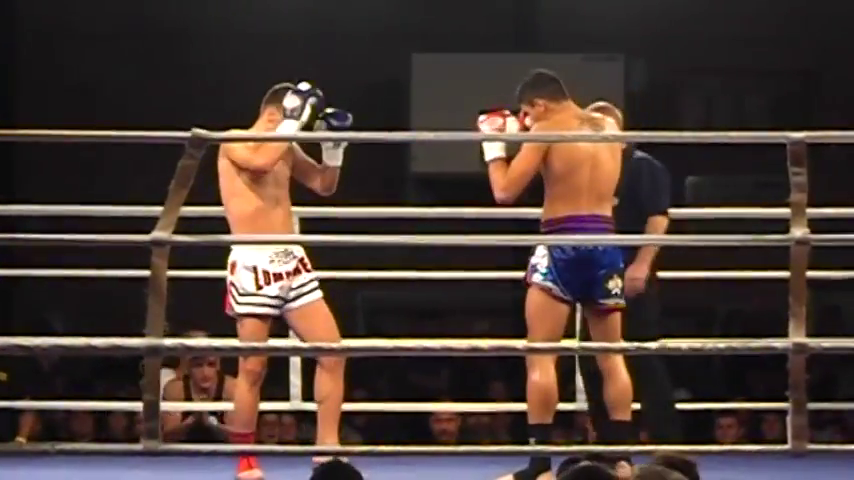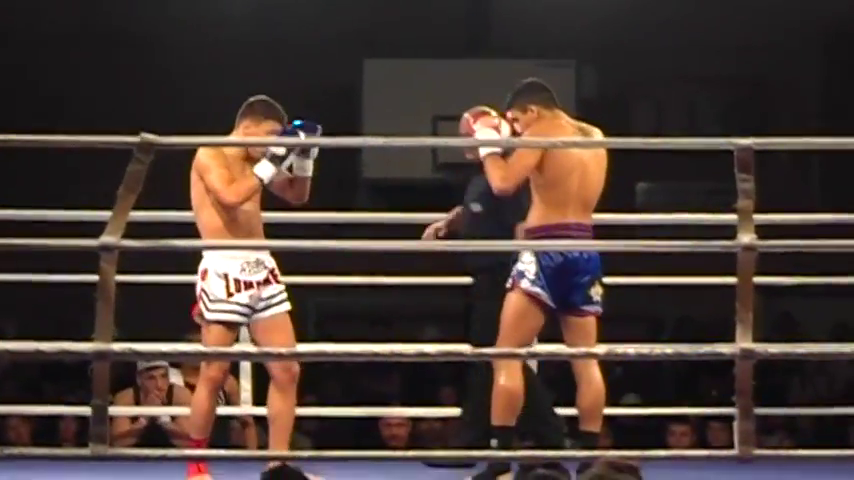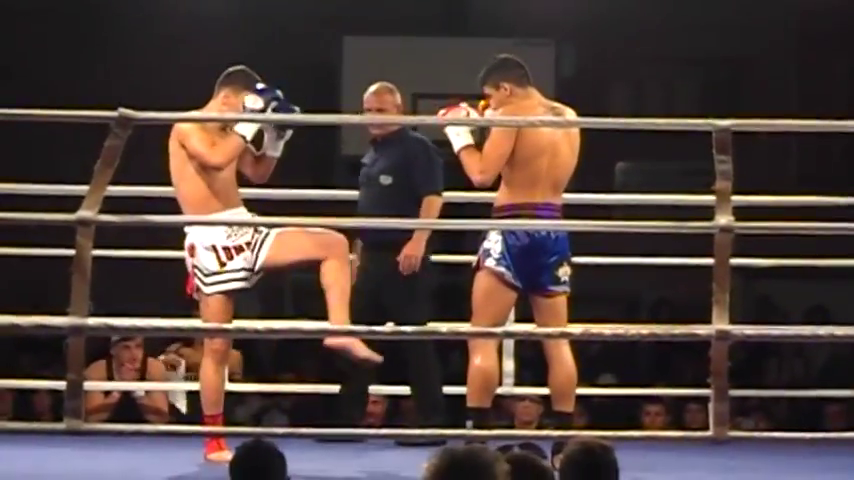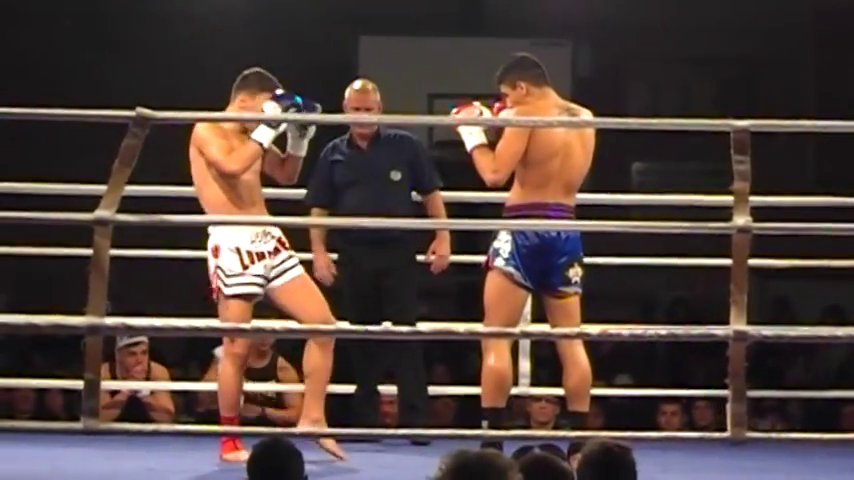
dt=0.7s
person 1, frame 1
left shoulder: (548, 129)
right shoulder: (609, 126)
left elbow: (505, 191)
left wrist: (491, 140)
right wrist: (519, 132)
left hip: (562, 245)
right hip: (604, 244)
left knee: (541, 356)
right knee: (611, 356)
person 1, frame 2
left shoulder: (541, 132)
right shoulder: (594, 137)
left elbow: (503, 182)
left wrist: (487, 137)
right wrist: (505, 135)
left hip: (546, 252)
right hip: (584, 251)
left knee: (508, 357)
right knee: (585, 360)
person 1, frame 3
left shoulder: (512, 113)
right shoulder: (568, 117)
left elbow: (482, 174)
left wrist: (458, 131)
left hip: (514, 232)
right hip: (553, 232)
left knee: (482, 339)
right knee: (556, 342)
person 1, frame 4
left shoulder: (526, 114)
right shoulder: (584, 119)
left elbow: (495, 174)
left wrist: (472, 131)
left hip: (525, 230)
right hip: (565, 231)
left knee: (496, 340)
right knee: (571, 342)
left ankle: (492, 443)
person 2, frame 1
left shoulder: (287, 151)
right shoulder: (235, 143)
left elbow: (326, 185)
right elbow: (260, 163)
left wrist: (332, 143)
right wrist: (292, 122)
left hip: (292, 261)
right hip: (253, 264)
left knee: (332, 355)
right knee: (253, 367)
left ankle: (327, 446)
person 2, frame 2
left shoulder: (257, 161)
right shoulder: (209, 156)
left elbow: (297, 195)
right elbow: (230, 197)
left wrist: (302, 157)
right wrist: (272, 160)
left hip: (262, 269)
right hip: (224, 272)
left knee: (286, 371)
right knee: (213, 374)
person 2, frame 3
left shoulder: (229, 131)
right shoulder: (187, 127)
left elbow: (260, 171)
right elbow: (215, 160)
left wrist: (278, 132)
right wrist: (249, 122)
left hip: (247, 231)
right hip: (210, 240)
left knee: (335, 245)
right knee: (216, 346)
left ankle: (340, 334)
right ankle: (215, 441)
person 2, frame 4
left shoulder: (251, 136)
right shoulder: (207, 131)
left elbow: (286, 175)
right elbow: (232, 166)
left wrist: (297, 136)
right wrist: (268, 127)
left hip: (269, 240)
right hip: (233, 245)
left knee: (323, 326)
right knee: (237, 347)
left ankle: (313, 419)
right ankle: (230, 441)
person 3, frame 1
left shoulder: (643, 167)
left elbow: (658, 218)
left wrist: (641, 266)
left hip: (633, 277)
left knee: (645, 361)
right knee: (593, 360)
left ankle: (667, 440)
person 3, frame 2
right shoulder: (476, 179)
left elbow: (525, 223)
right wrist: (447, 223)
left hip: (501, 280)
right hip: (486, 280)
left knee: (486, 358)
left ankle: (474, 442)
right ankle: (550, 440)
person 3, frame 3
left shoulder: (416, 147)
right shoulder: (371, 154)
left elbow: (433, 198)
left wrist: (418, 240)
right wrist: (356, 255)
left hip: (405, 257)
right hip: (372, 257)
left knee: (413, 338)
left ankle: (432, 422)
right ankle: (348, 417)
person 3, frame 4
left shoulder: (405, 145)
right shoulder: (333, 153)
left elbow: (431, 193)
right elbow: (319, 209)
left wrist: (443, 237)
right wrist: (319, 252)
left hip: (397, 251)
right hip: (355, 254)
right knee: (362, 335)
left ankle: (415, 419)
right ankle: (365, 418)
